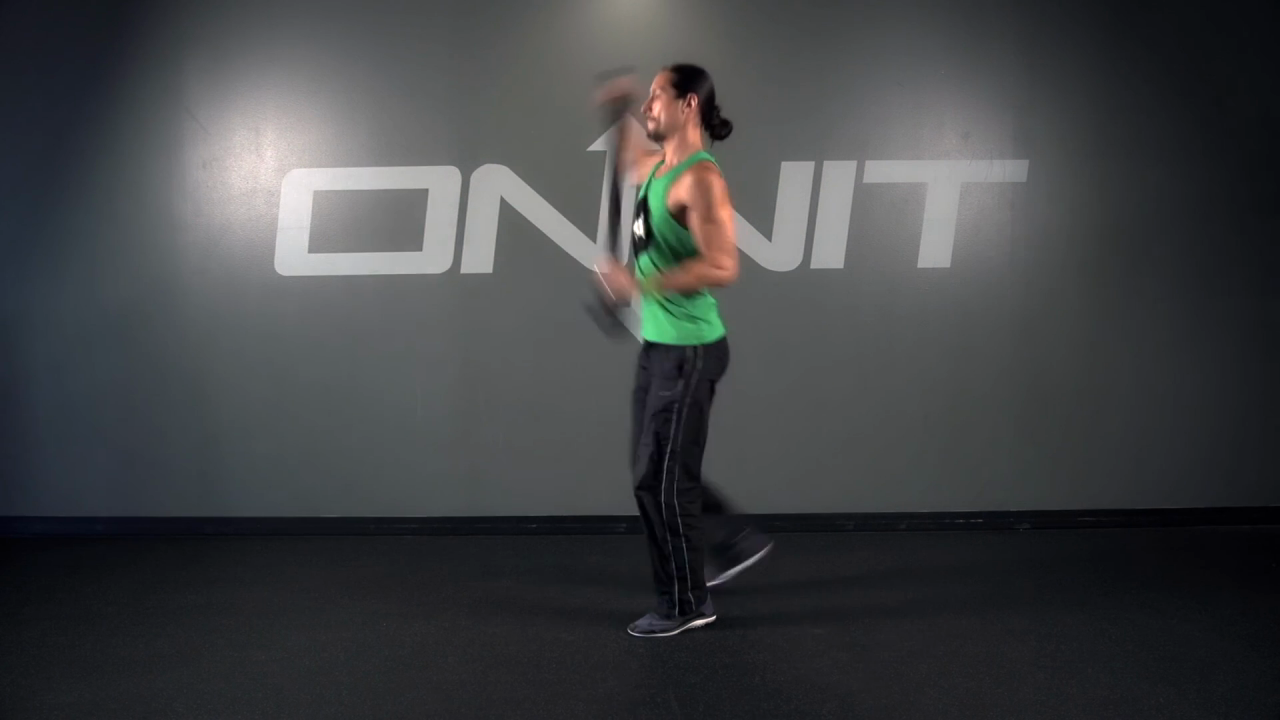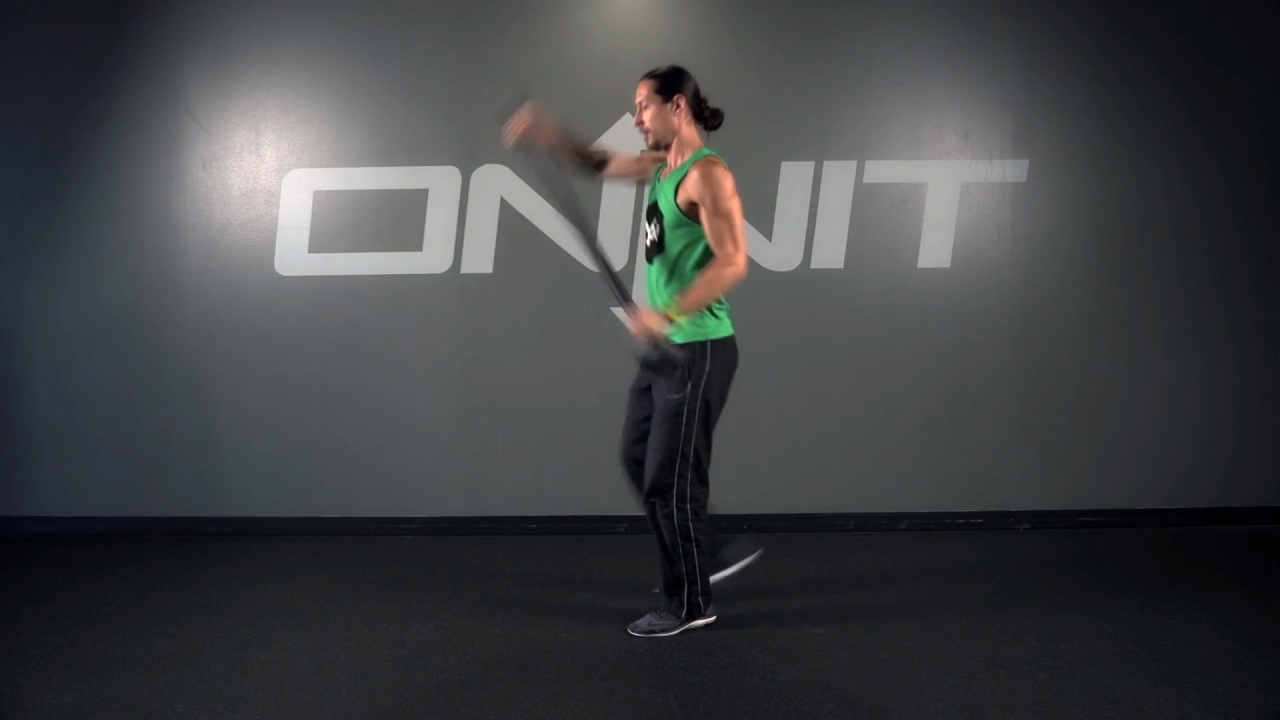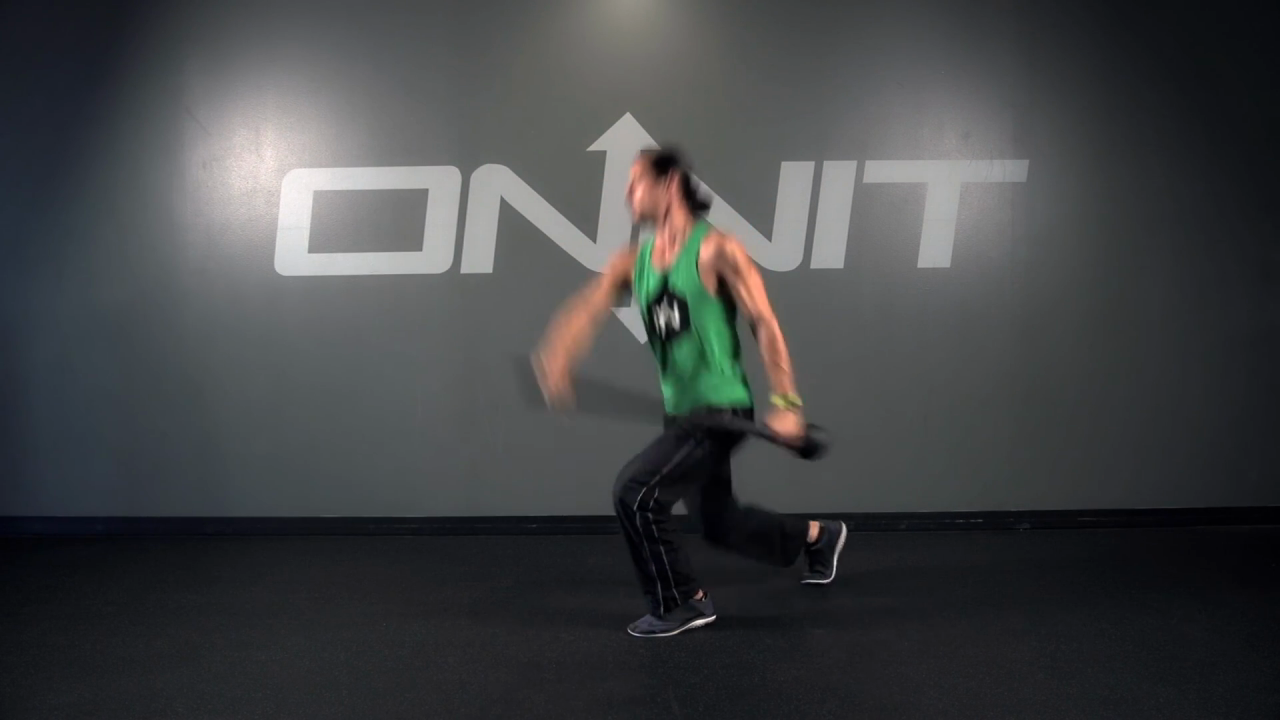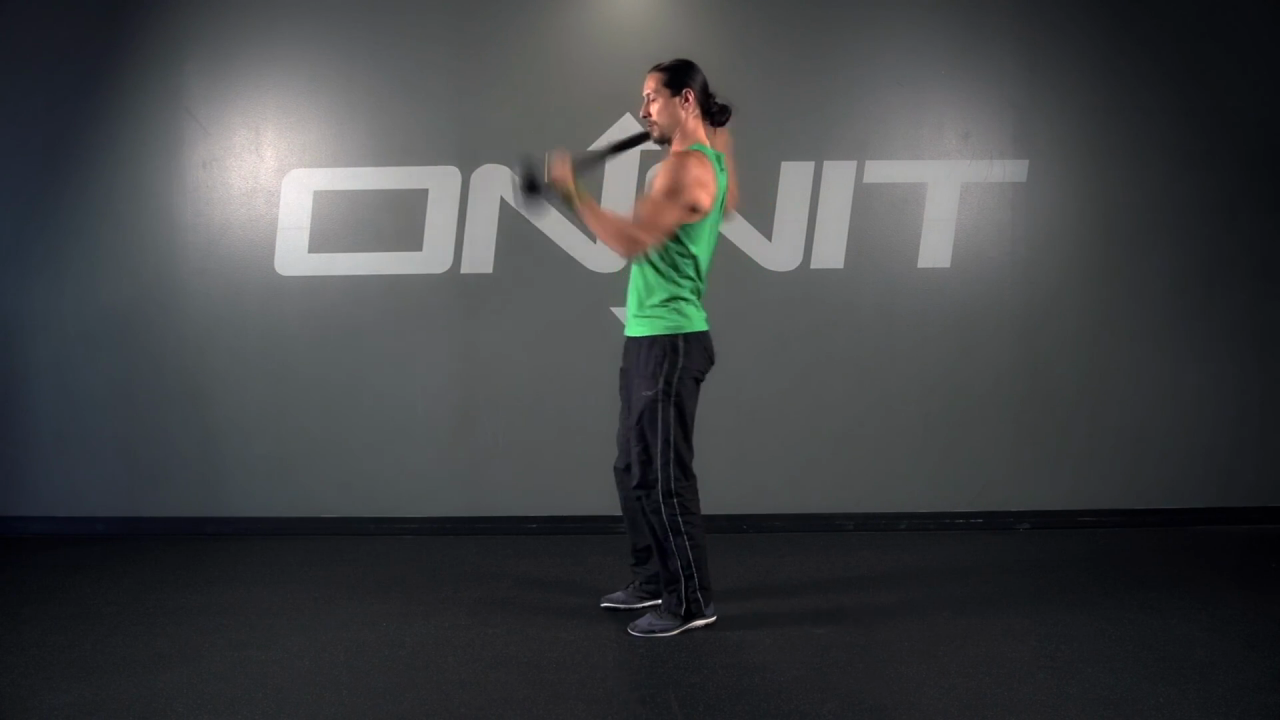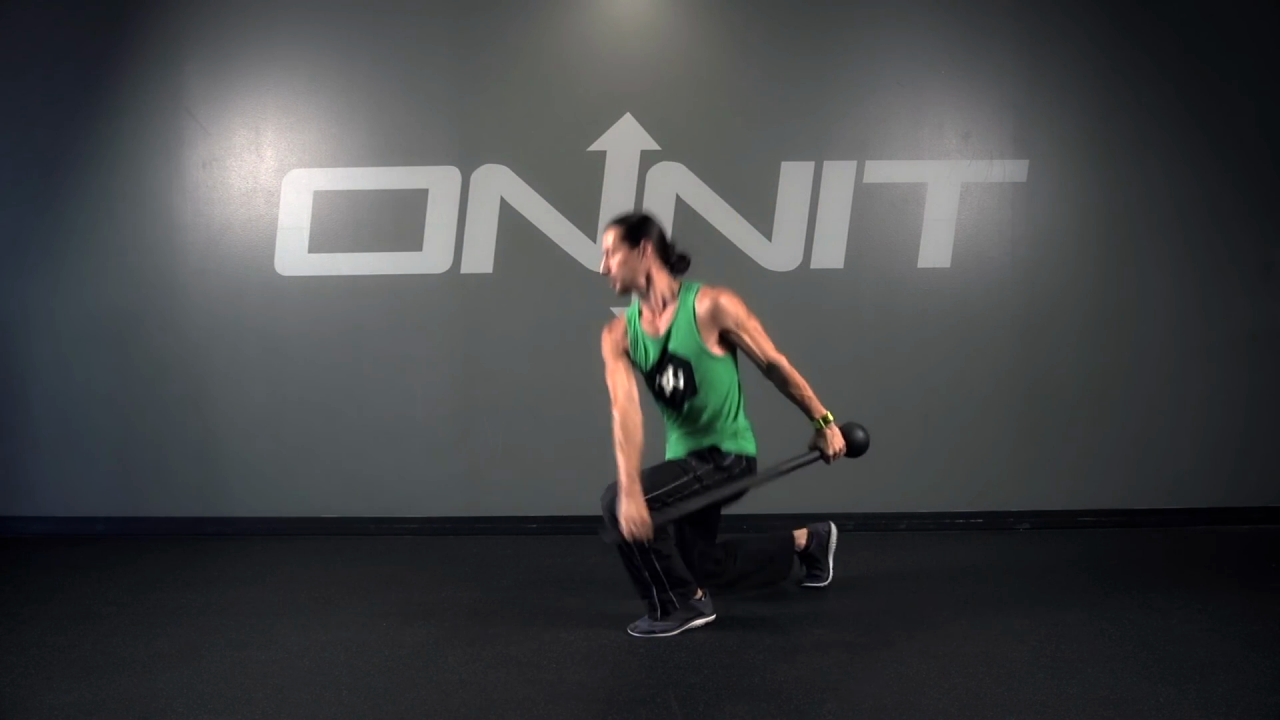
dt=1s
person 1, frame 1
left shoulder: (702, 177)
right shoulder: (660, 164)
left elbow: (720, 265)
right elbow: (634, 164)
left wrist: (642, 282)
right wrist: (624, 113)
left hip: (690, 352)
right hip: (656, 347)
left knee: (660, 480)
right knee: (657, 470)
left ankle: (685, 603)
right ankle: (733, 538)
person 1, frame 2
left shoulder: (710, 175)
right shoulder: (661, 166)
left elbow: (733, 261)
right elbow: (600, 163)
left wrist: (672, 313)
right wrist: (545, 131)
left hip: (698, 351)
left knee: (670, 478)
right knee: (641, 463)
left ankle: (689, 602)
right ankle: (714, 551)
person 1, frame 3
left shoulder: (716, 248)
right shoulder: (633, 258)
left elbow: (764, 325)
right elbow: (589, 306)
left wrist: (784, 402)
right wrist: (557, 355)
left hip: (719, 410)
right hip: (680, 412)
left knee: (636, 492)
right knee: (719, 523)
left ankle: (684, 603)
right ankle: (815, 538)
person 1, frame 4
left shoulder: (686, 166)
right shoulder: (709, 161)
left elbow: (633, 242)
right elbow: (720, 201)
left wrist: (574, 193)
right wrist: (717, 136)
left hip: (671, 342)
right hip: (653, 338)
left knee: (661, 476)
right knee: (634, 470)
left ankle: (690, 601)
right ankle: (654, 578)
person 1, frame 5
left shoulder: (711, 306)
right shoulder: (618, 334)
left elbow: (774, 365)
right elbow: (626, 412)
left wrist: (823, 422)
right wrist: (634, 490)
left hip: (727, 455)
right hip: (686, 456)
left knee: (617, 504)
right knee: (703, 564)
left ankle: (680, 604)
right ankle: (808, 542)
